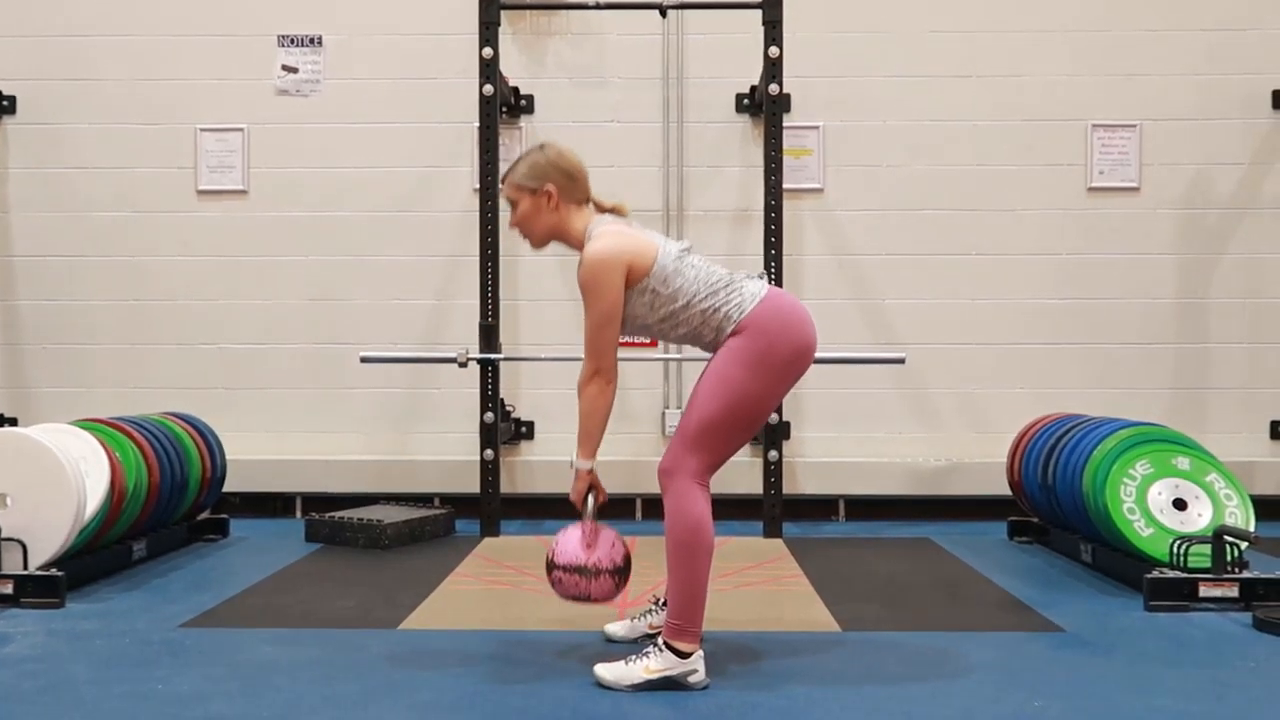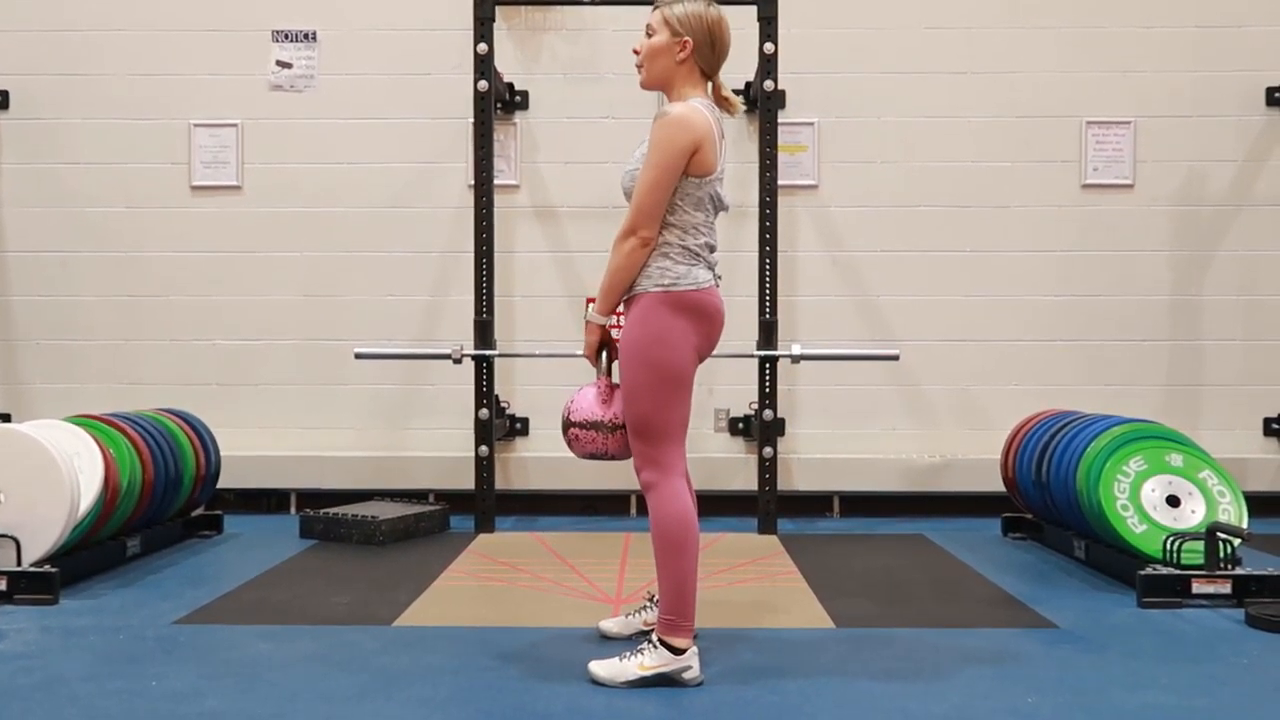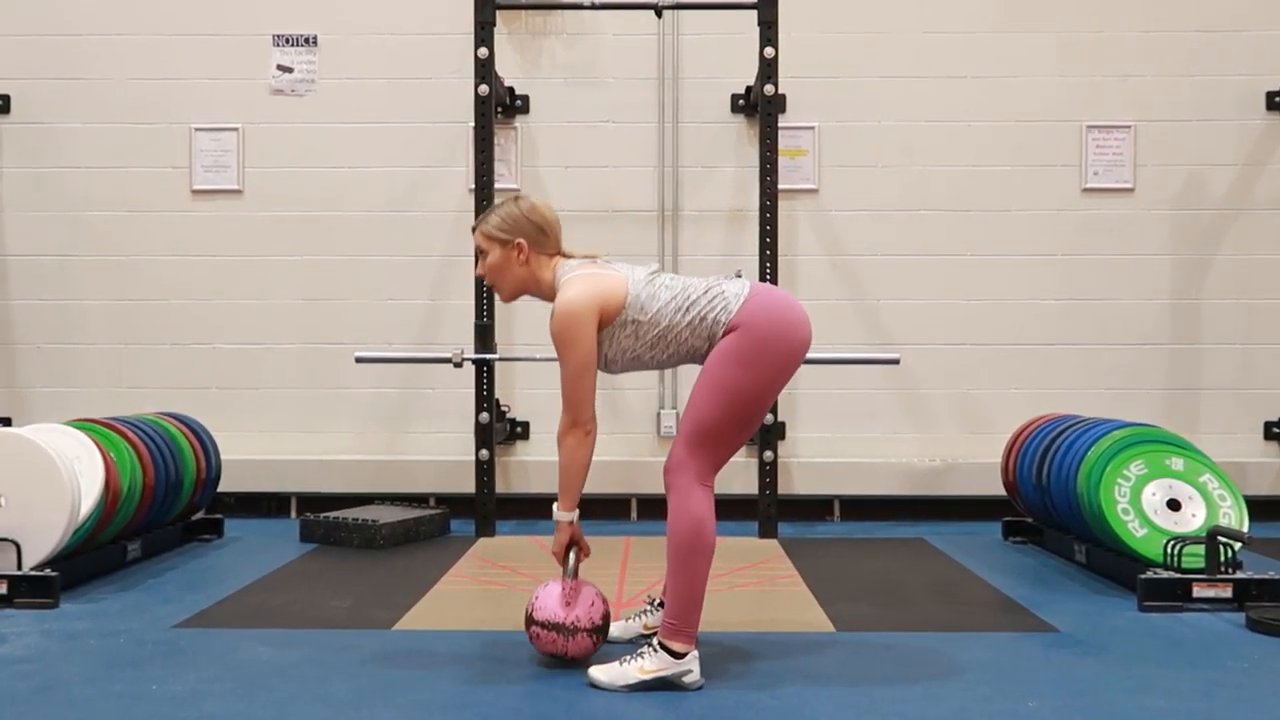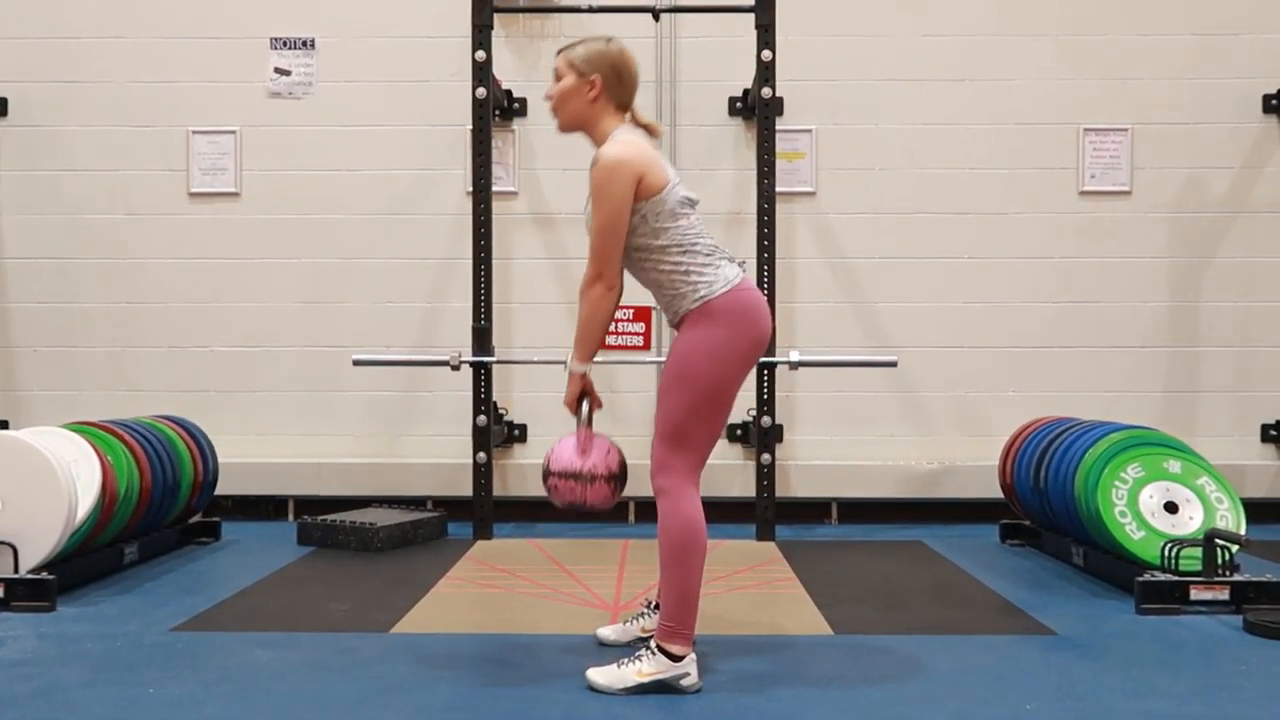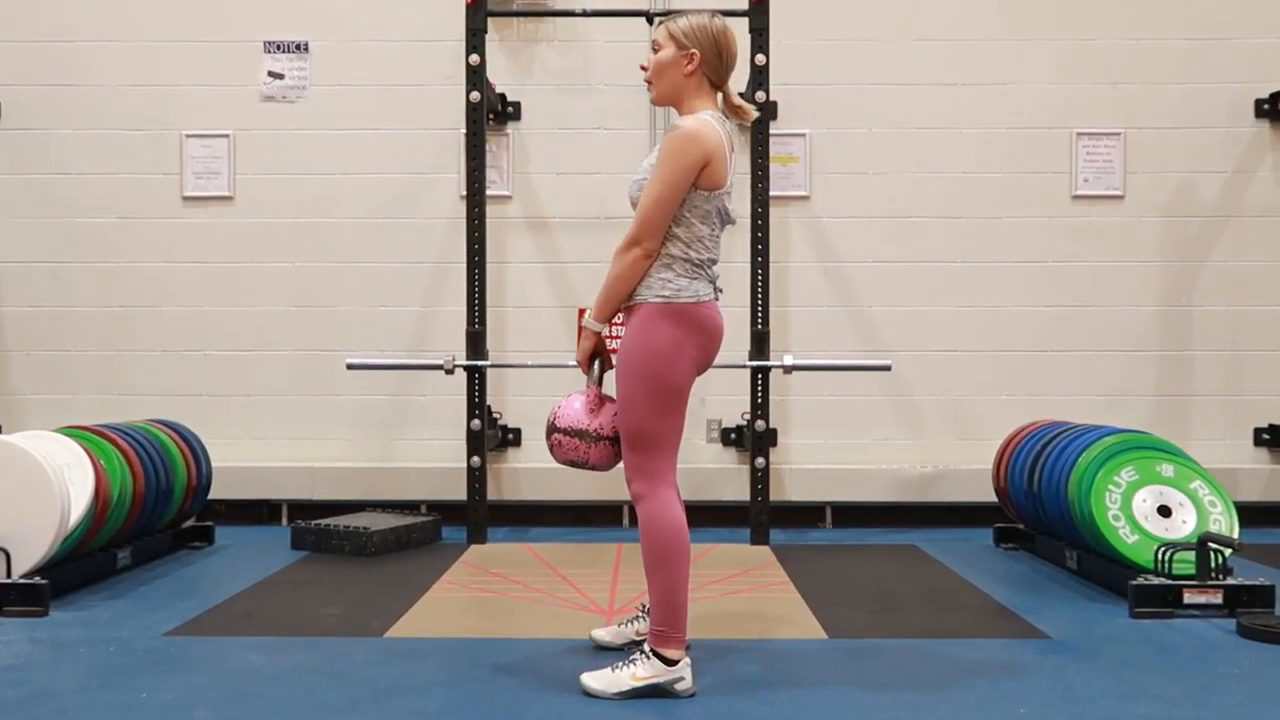
dt=1s
person 1, frame 1
left shoulder: (601, 254)
right shoulder: (606, 237)
left elbow: (599, 376)
right elbow: (599, 372)
left wrist: (583, 465)
right wrist: (587, 463)
left hip: (770, 334)
right hip: (769, 327)
left knee: (682, 474)
right knee: (682, 470)
left ankle: (681, 652)
right ankle: (676, 610)
person 1, frame 2
left shoulder: (680, 119)
right shoulder: (696, 118)
left elbow: (639, 235)
left wrist: (597, 316)
right wrist: (614, 313)
left hip: (665, 308)
right hip: (681, 304)
left knee: (659, 471)
right knee: (662, 466)
left ankle: (675, 646)
right ankle: (670, 605)
person 1, frame 3
left shoulder: (572, 303)
right shoulder: (580, 281)
left elbow: (580, 427)
right elbow: (575, 420)
left wrist: (565, 516)
right wrist: (569, 510)
left hip: (761, 329)
right hip: (765, 320)
left knee: (687, 474)
right knee: (686, 471)
left ankle: (675, 652)
right ankle: (671, 606)
person 1, frame 4
left shoulder: (616, 157)
right shoulder: (625, 149)
left elbow: (601, 282)
right elbow: (607, 278)
left wrist: (578, 366)
right wrist: (585, 364)
left hip: (719, 320)
right hip: (724, 313)
left knee: (672, 479)
right knee: (675, 473)
left ankle: (673, 654)
right ankle: (667, 611)
person 1, frame 5
left shoulder: (690, 132)
right shoulder: (707, 132)
left elbow: (641, 245)
left wrist: (593, 322)
right wrist: (609, 319)
left hip: (665, 320)
right hip: (681, 316)
left knee: (650, 483)
right knee: (653, 477)
left ankle: (668, 657)
right ankle: (663, 614)
